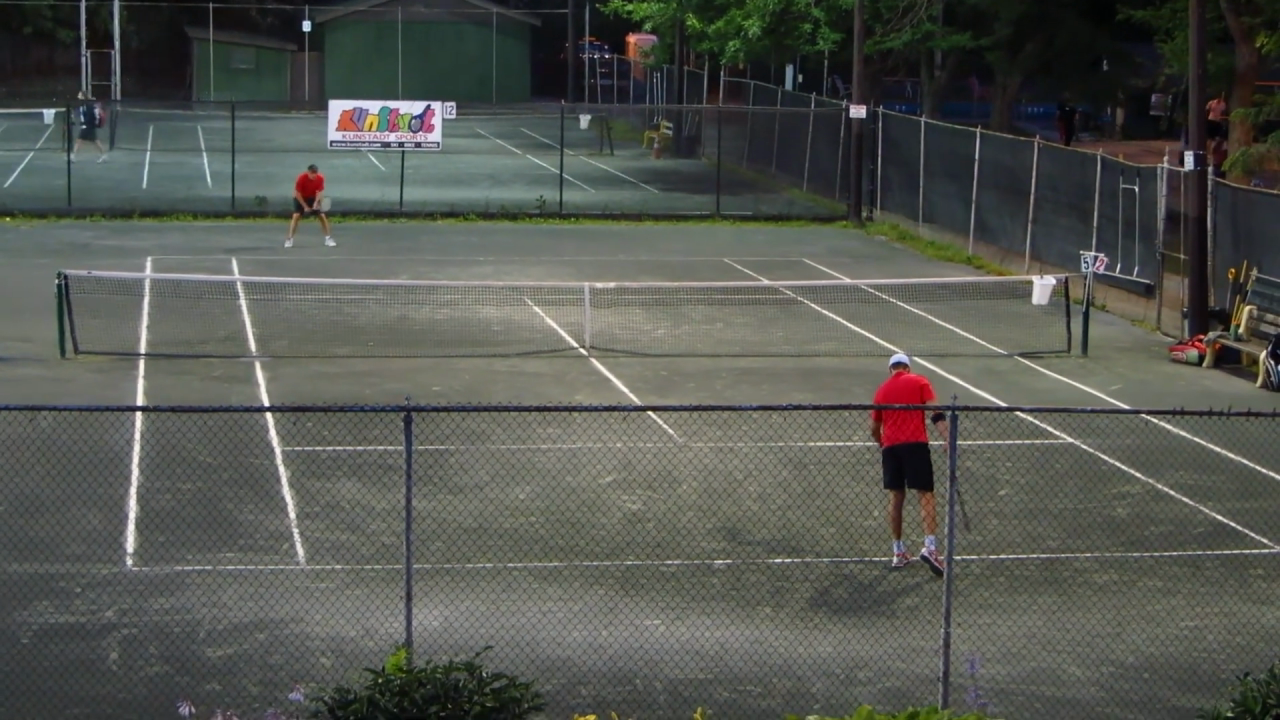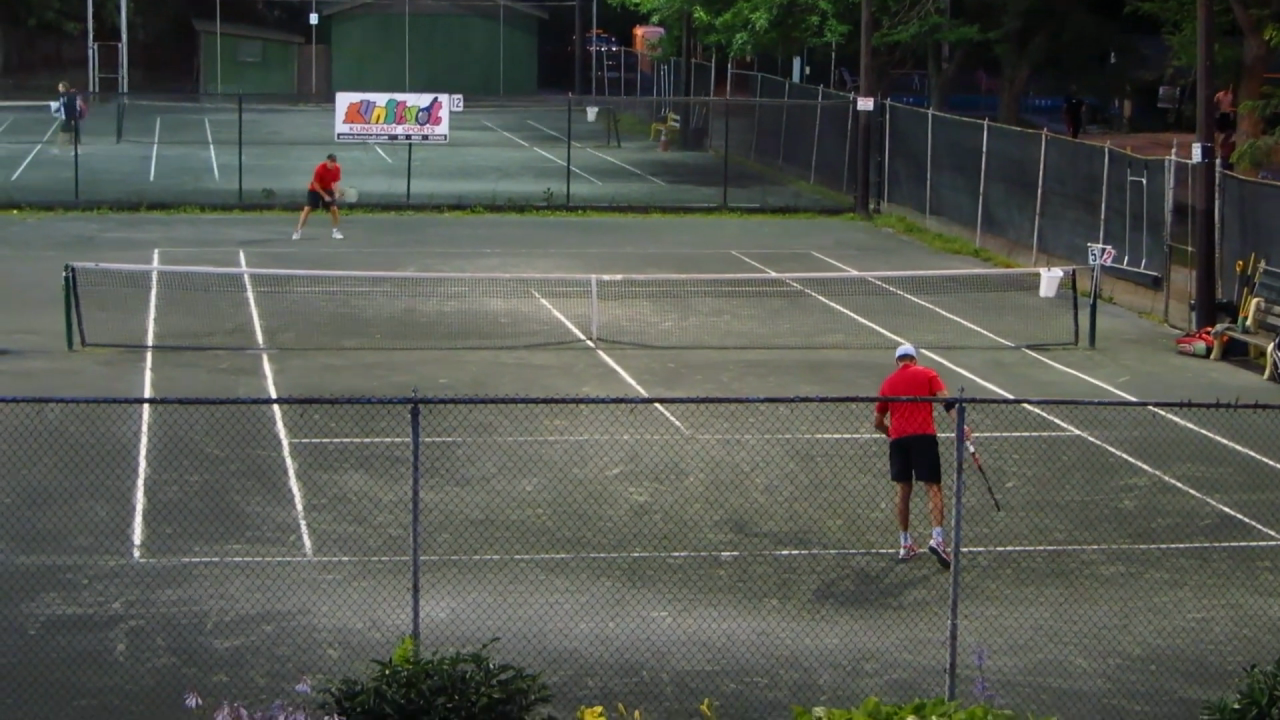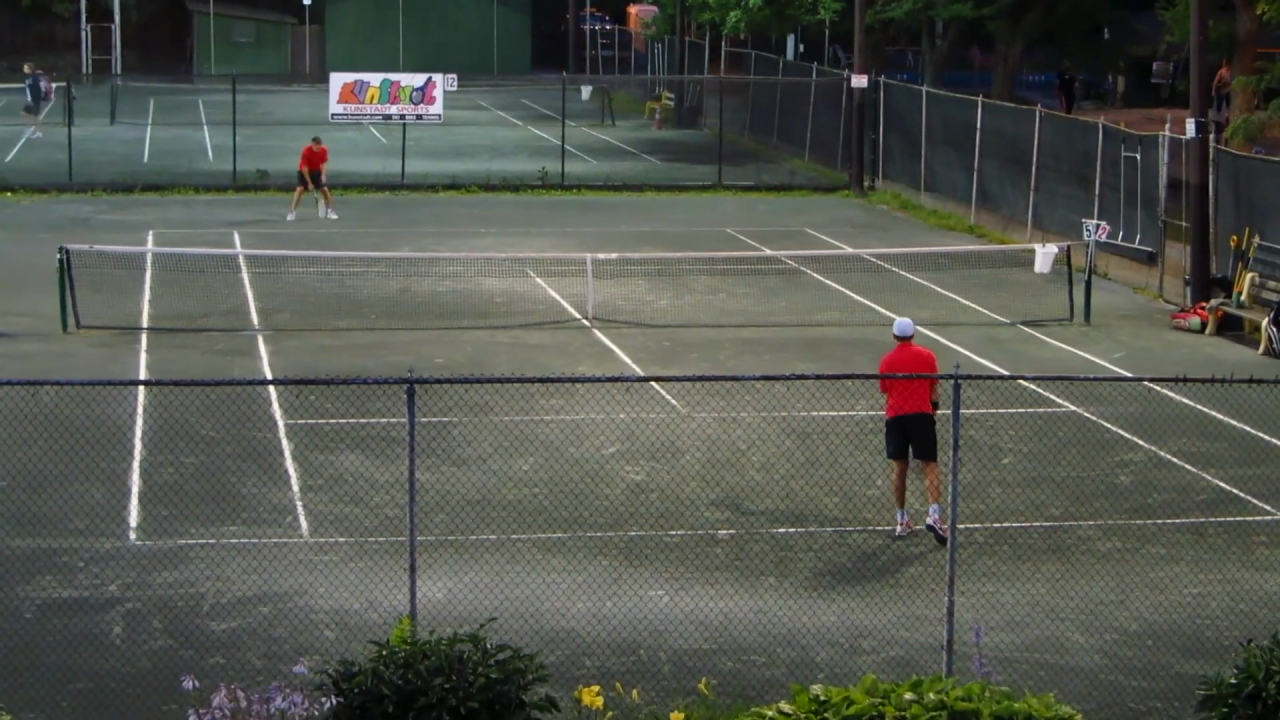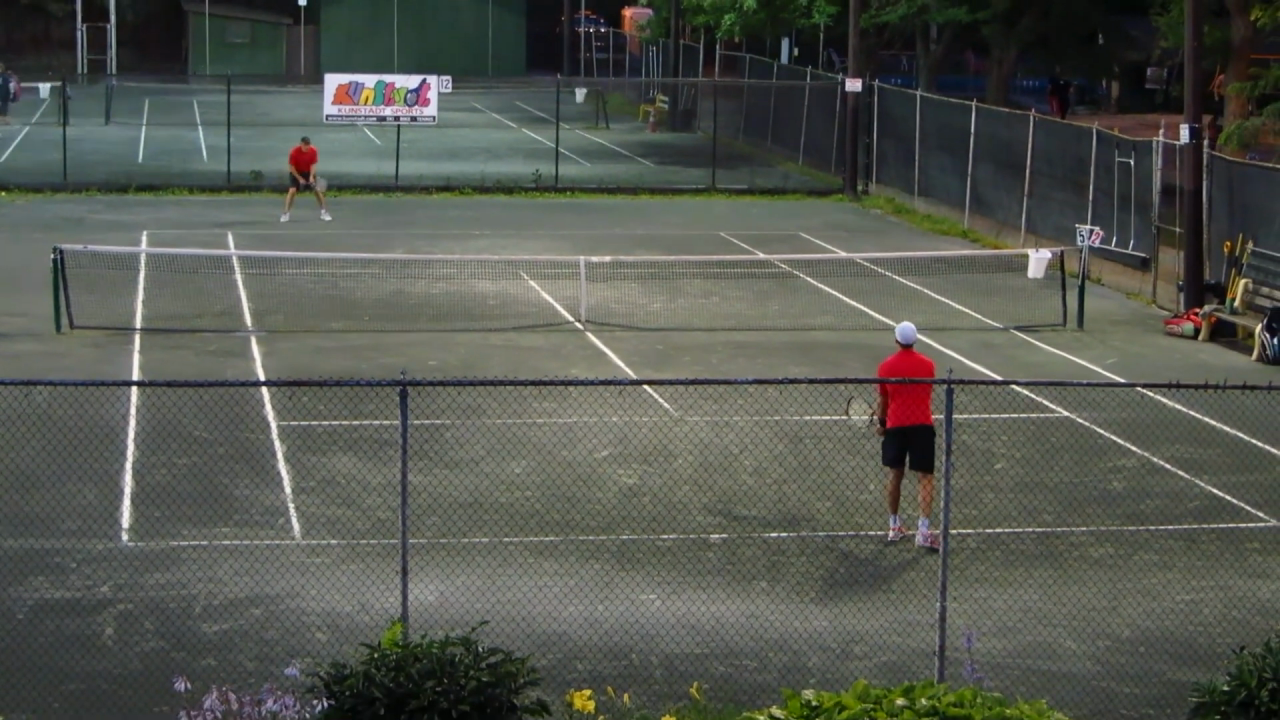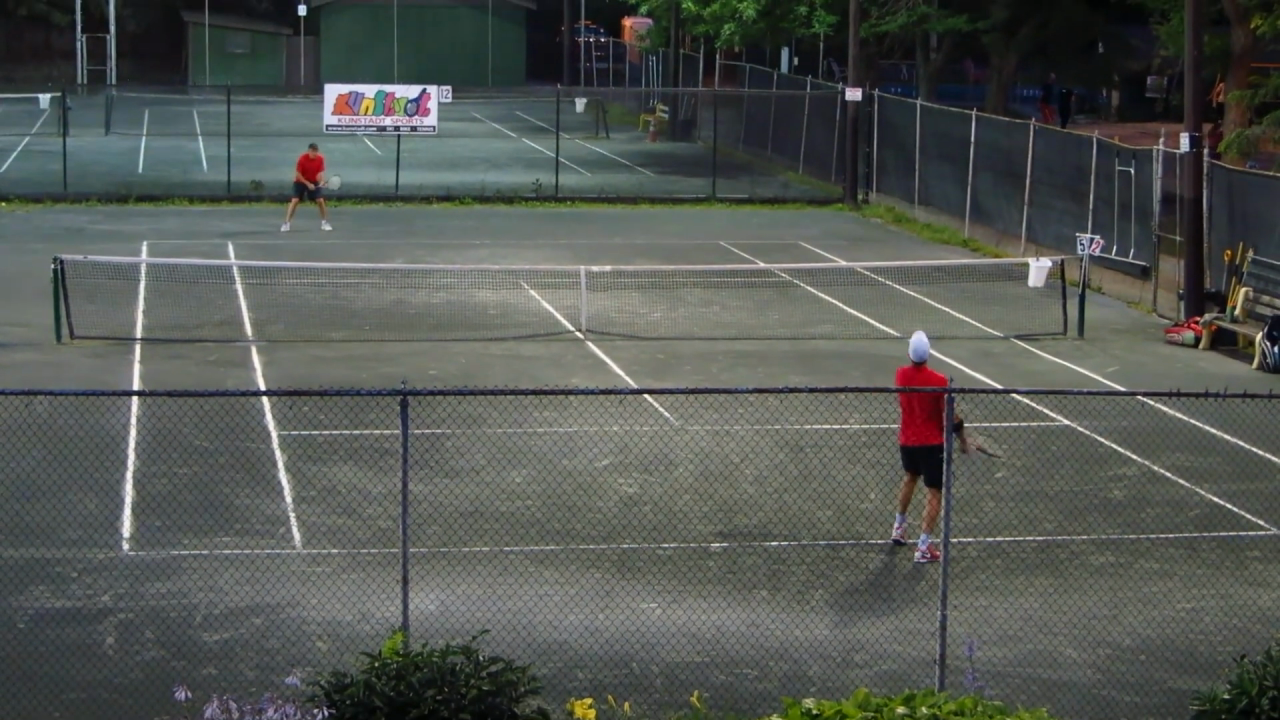
dt=0.4s
person 1, frame 1
left shoulder: (882, 390)
right shoulder: (919, 381)
left elbow: (875, 430)
right elbow: (936, 412)
right wrist: (947, 438)
left hip: (890, 447)
right hip: (915, 444)
left knee: (896, 499)
right knee: (926, 495)
left ankle: (899, 552)
right ankle: (930, 546)
person 1, frame 2
left shoulder: (888, 383)
right shoulder: (927, 374)
left elbow: (877, 422)
right elbow: (945, 400)
left hip: (898, 439)
right hip: (923, 436)
left knee: (903, 491)
right knee: (933, 488)
left ankle: (905, 544)
right ankle: (937, 538)
person 1, frame 3
left shoulder: (886, 361)
right shoulder: (927, 356)
right elbow: (934, 393)
right wrist: (931, 414)
left hip: (895, 417)
right hip: (921, 415)
left knee: (899, 469)
right knee: (929, 466)
left ankle: (902, 521)
right ankle: (933, 515)
person 1, frame 4
left shoulder: (886, 366)
right shoulder: (928, 364)
left wrist: (881, 424)
left hip: (895, 426)
right hip: (922, 425)
left knee: (895, 476)
right knee: (925, 477)
left ankle: (894, 527)
right ankle: (923, 531)
person 1, frame 5
left shoulder: (902, 375)
right shoulder: (939, 381)
right wrist: (963, 441)
left hip: (906, 441)
right hip: (931, 444)
left knee: (910, 478)
right knee: (935, 494)
left ankle: (898, 527)
right ankle: (924, 547)
